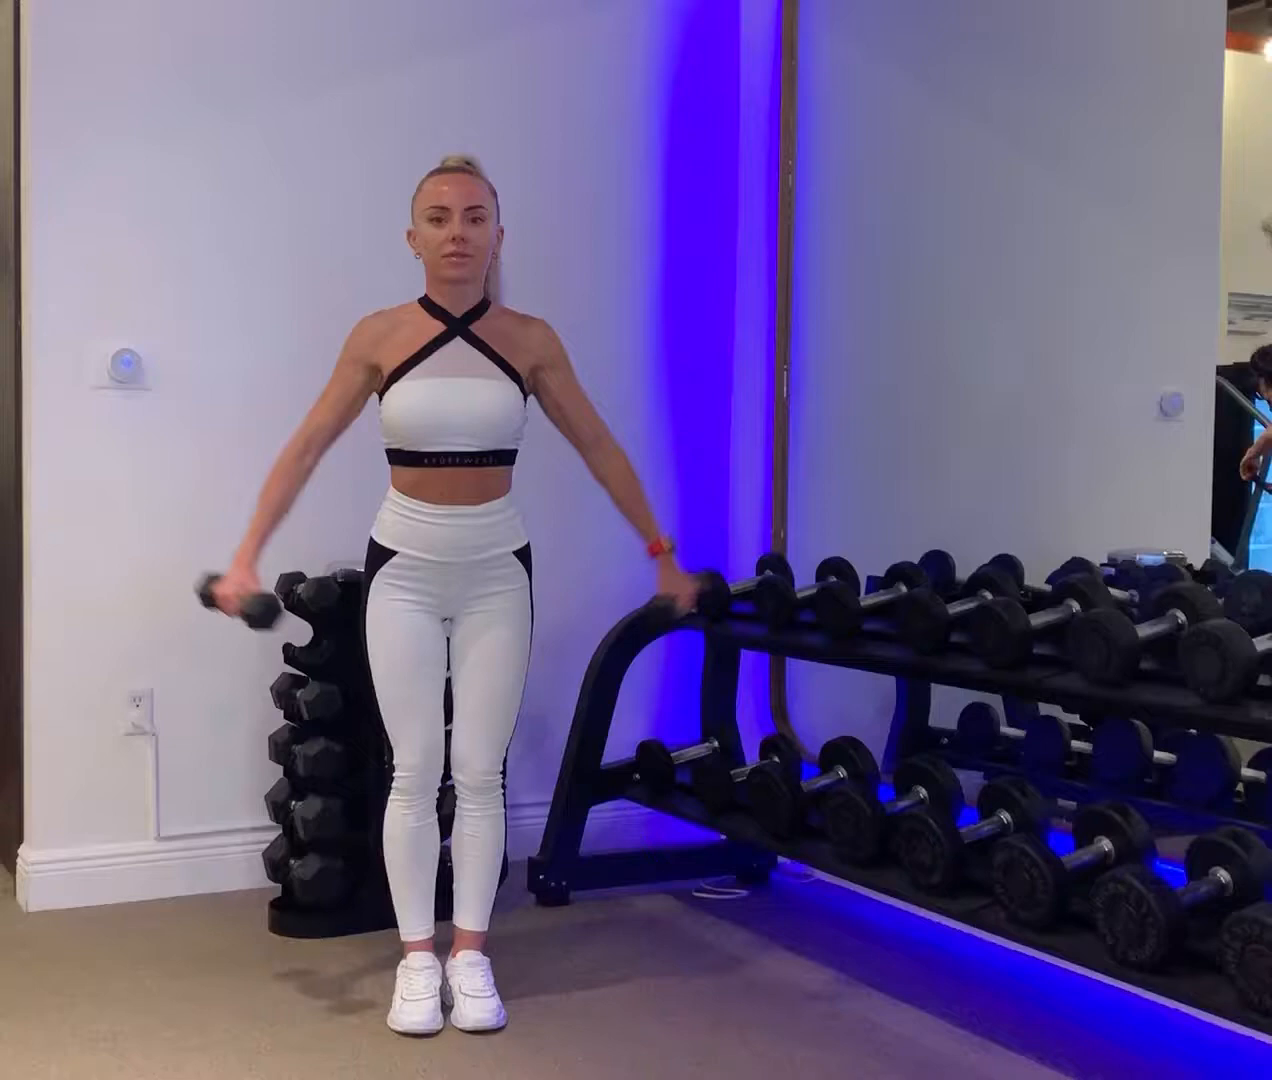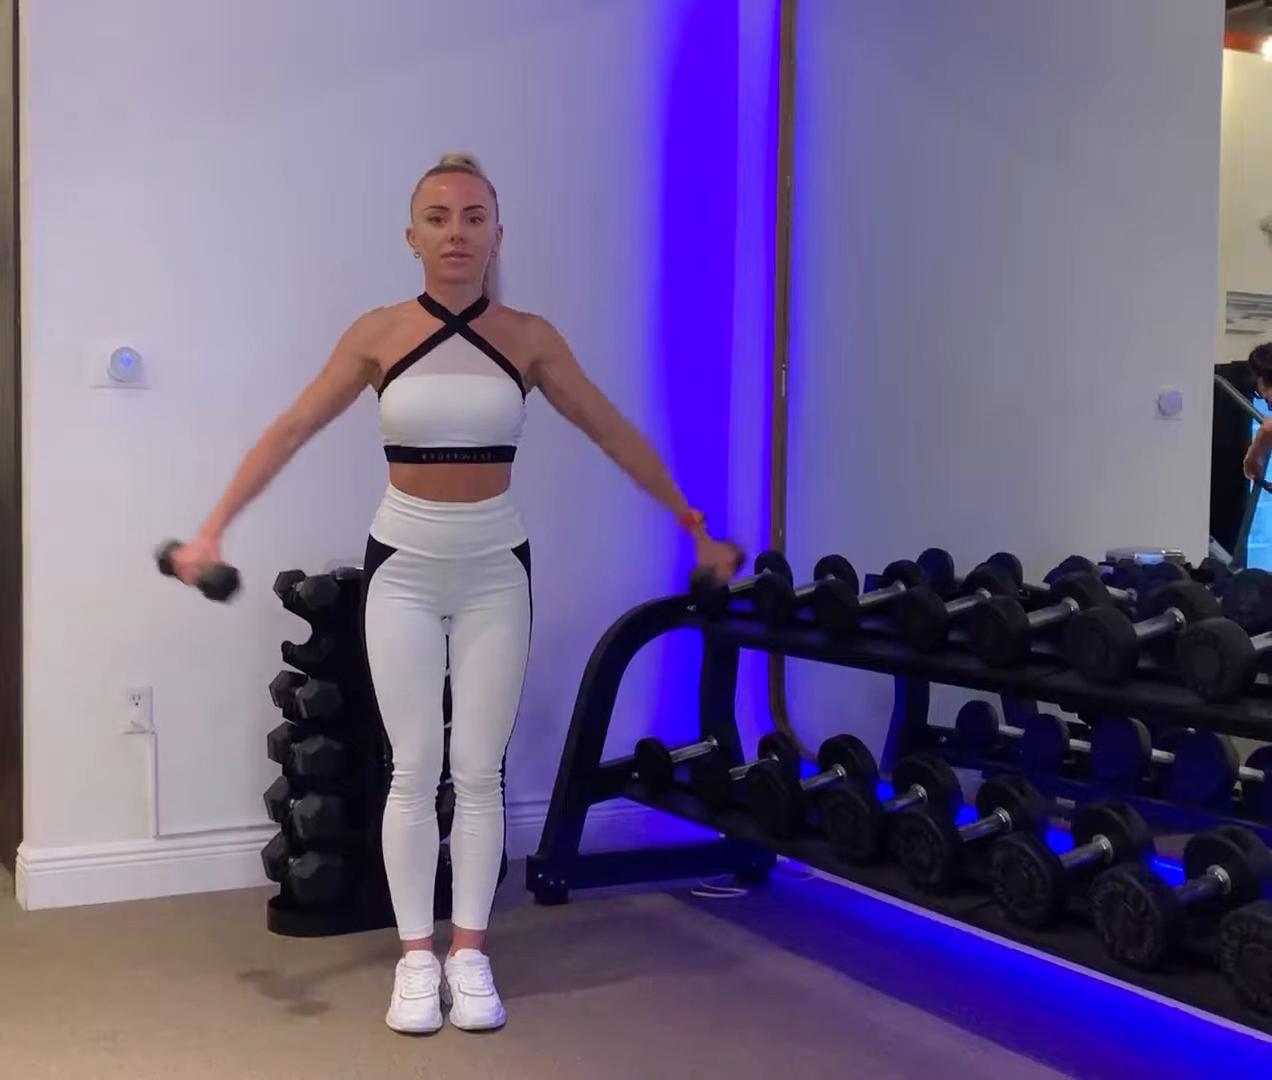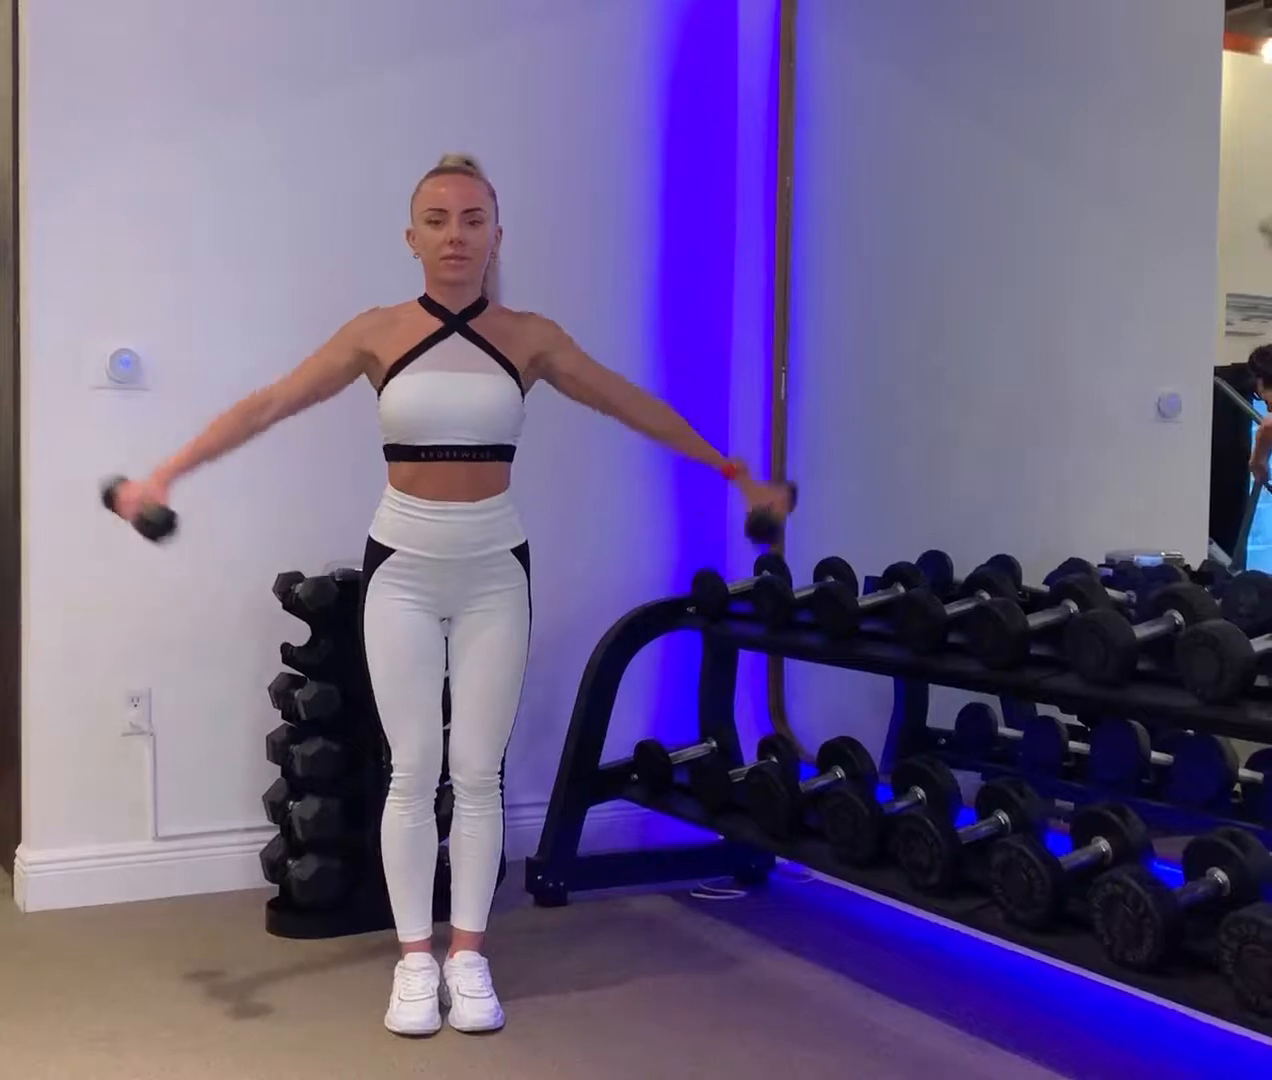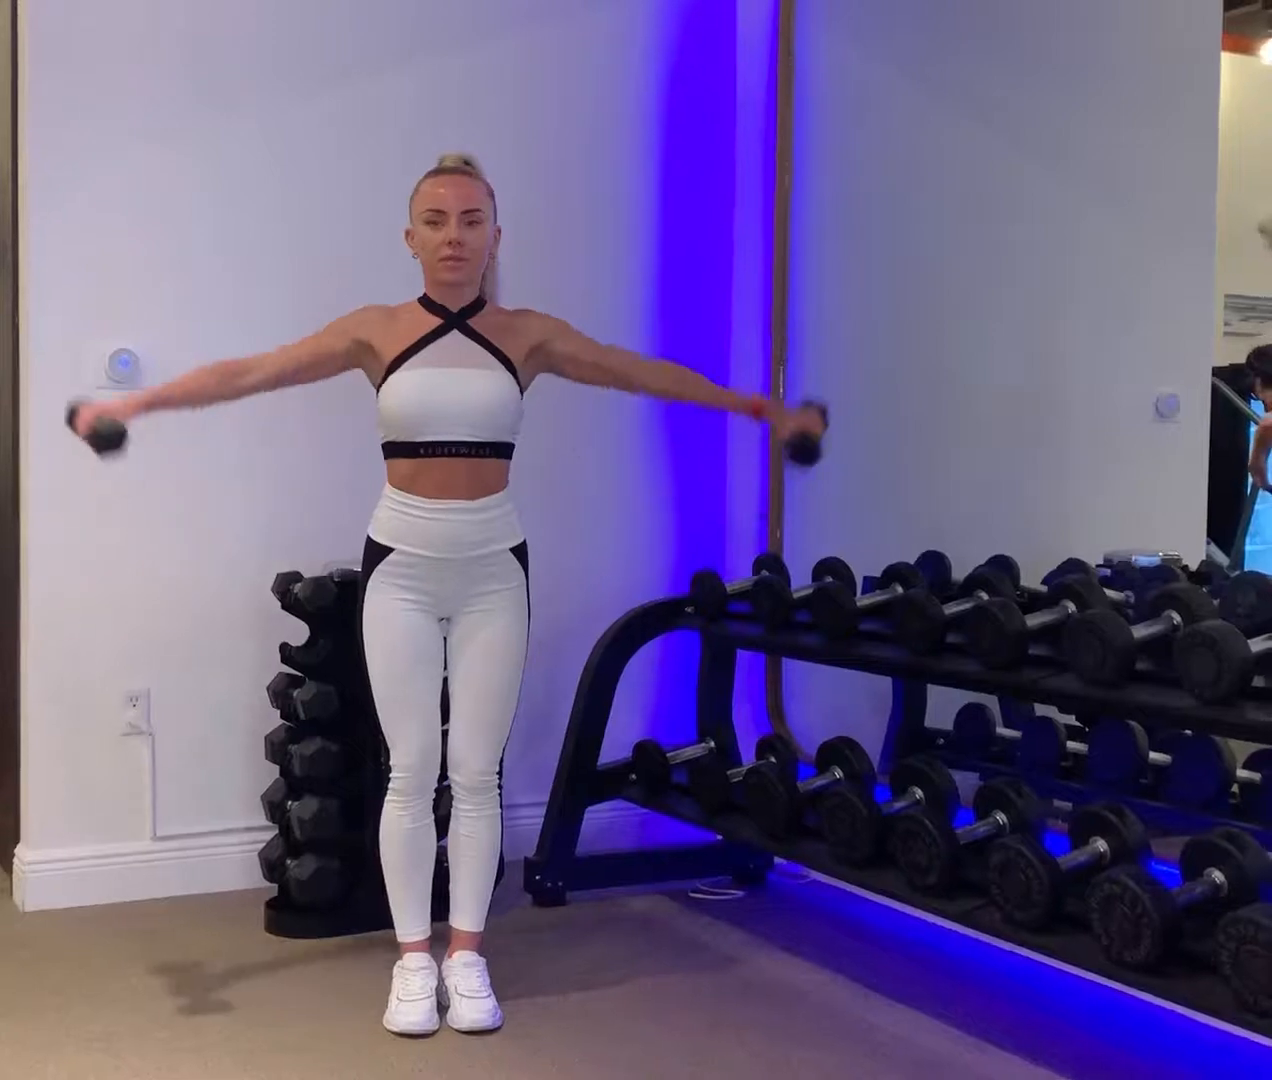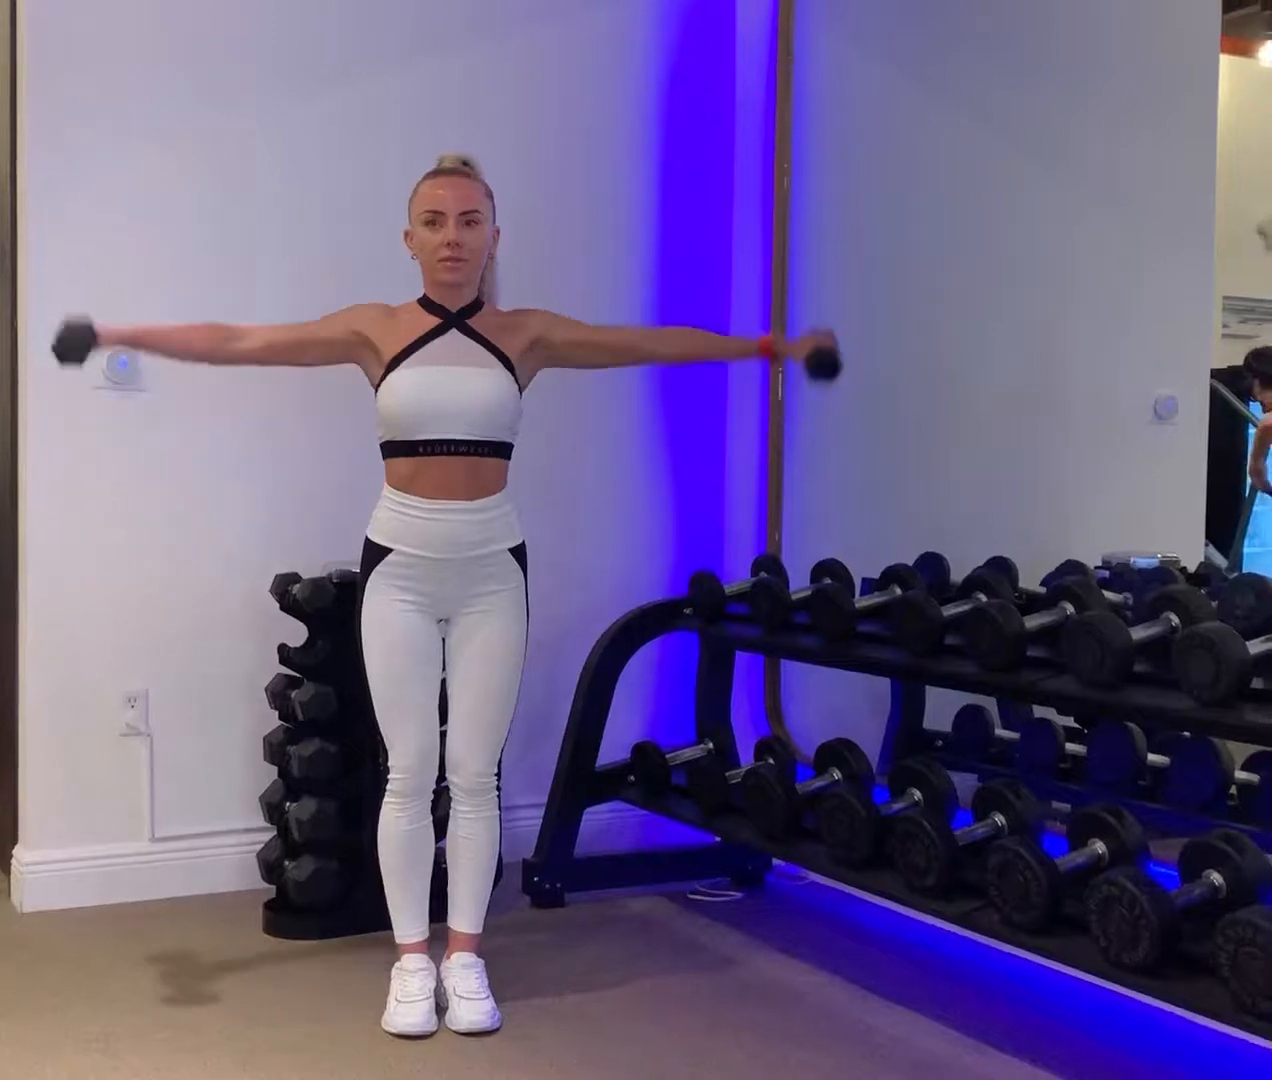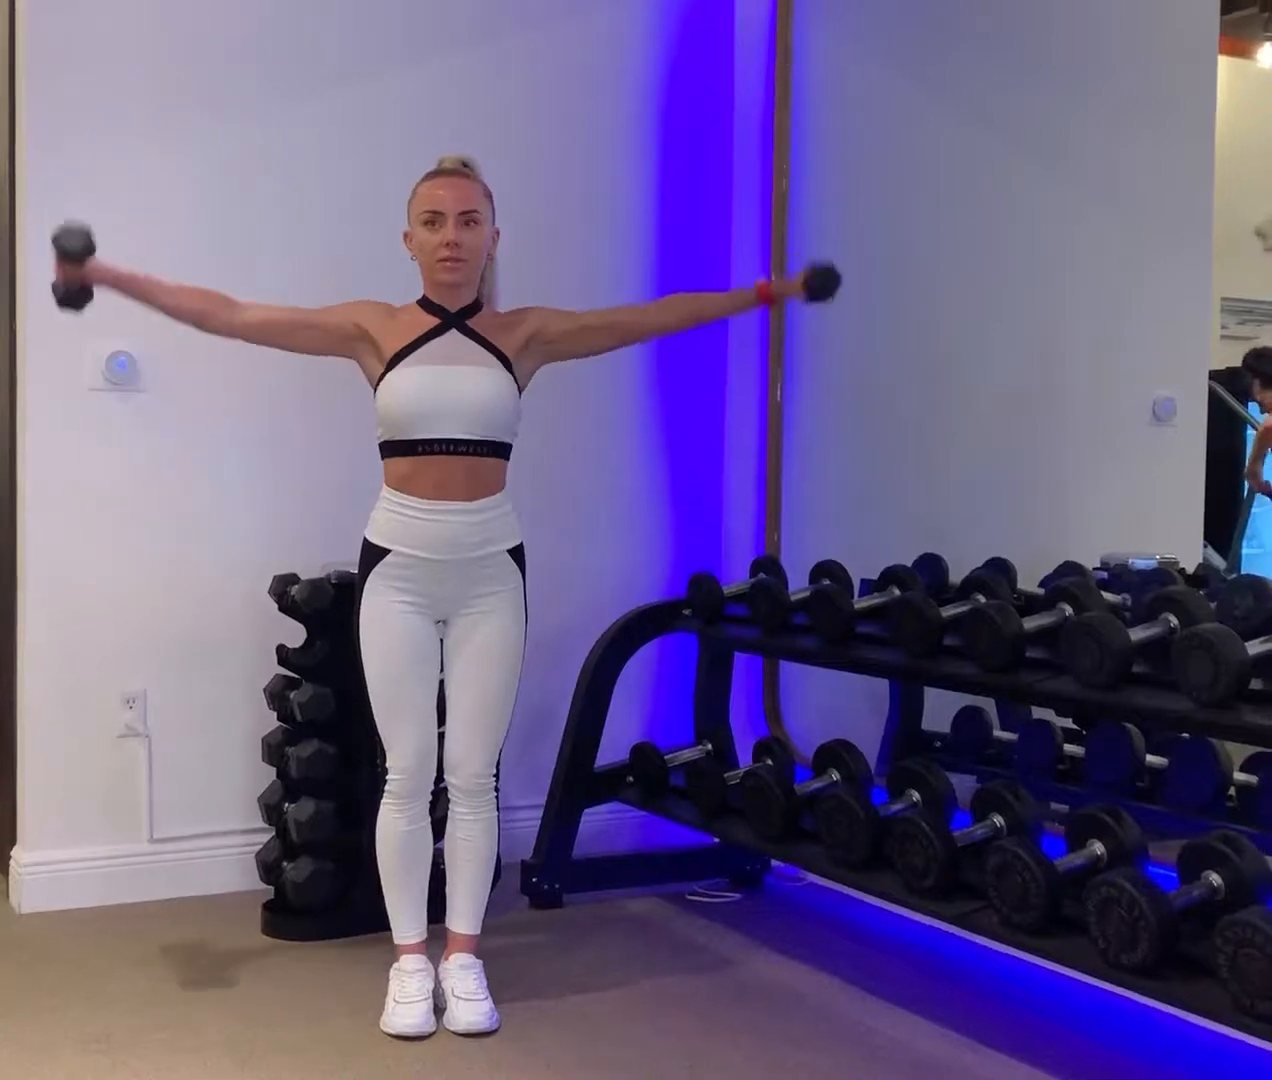
dt=0.1s
person 1, frame 1
left shoulder: (530, 339)
right shoulder: (380, 334)
left elbow: (600, 447)
right elbow: (305, 444)
left wrist: (660, 550)
right wrist: (248, 552)
left hip: (494, 572)
right hip: (404, 568)
left knee: (479, 772)
right knee: (414, 771)
left ankle: (470, 954)
right ankle: (417, 955)
person 1, frame 2
left shoulder: (529, 336)
right shoulder: (378, 332)
left elbow: (614, 431)
right elbow: (292, 428)
left wrist: (693, 524)
right wrist: (214, 526)
left hip: (493, 569)
right hip: (403, 566)
left knee: (478, 770)
right knee: (413, 769)
left ankle: (468, 952)
right ankle: (416, 953)
person 1, frame 3
left shoulder: (529, 335)
right shoulder: (377, 331)
left elbow: (634, 404)
right elbow: (267, 401)
left wrist: (738, 472)
right wrist: (167, 472)
left hip: (492, 569)
right hip: (402, 566)
left knee: (478, 772)
right knee: (413, 770)
left ankle: (468, 953)
right ankle: (415, 956)
person 1, frame 4
left shoulder: (528, 332)
right shoulder: (376, 329)
left elbow: (645, 375)
right elbow: (252, 373)
left wrist: (761, 408)
right wrist: (136, 404)
left hip: (492, 568)
right hip: (401, 565)
left knee: (476, 771)
right knee: (411, 770)
left ankle: (466, 953)
right ankle: (413, 955)
person 1, frame 5
left shoulder: (526, 333)
right shoulder: (375, 329)
left elbow: (652, 344)
right elbow: (241, 342)
left wrist: (767, 346)
right wrist: (118, 333)
left hip: (491, 567)
right hip: (400, 564)
left knee: (475, 772)
right knee: (410, 770)
left ankle: (465, 954)
right ankle: (411, 955)
person 1, frame 6
left shoulder: (525, 332)
right shoulder: (374, 327)
left elbow: (652, 319)
right elbow: (235, 318)
left wrist: (769, 294)
right wrist: (111, 278)
left hip: (489, 568)
right hip: (398, 564)
left knee: (472, 773)
right knee: (407, 771)
left ankle: (462, 954)
right ankle: (409, 955)
